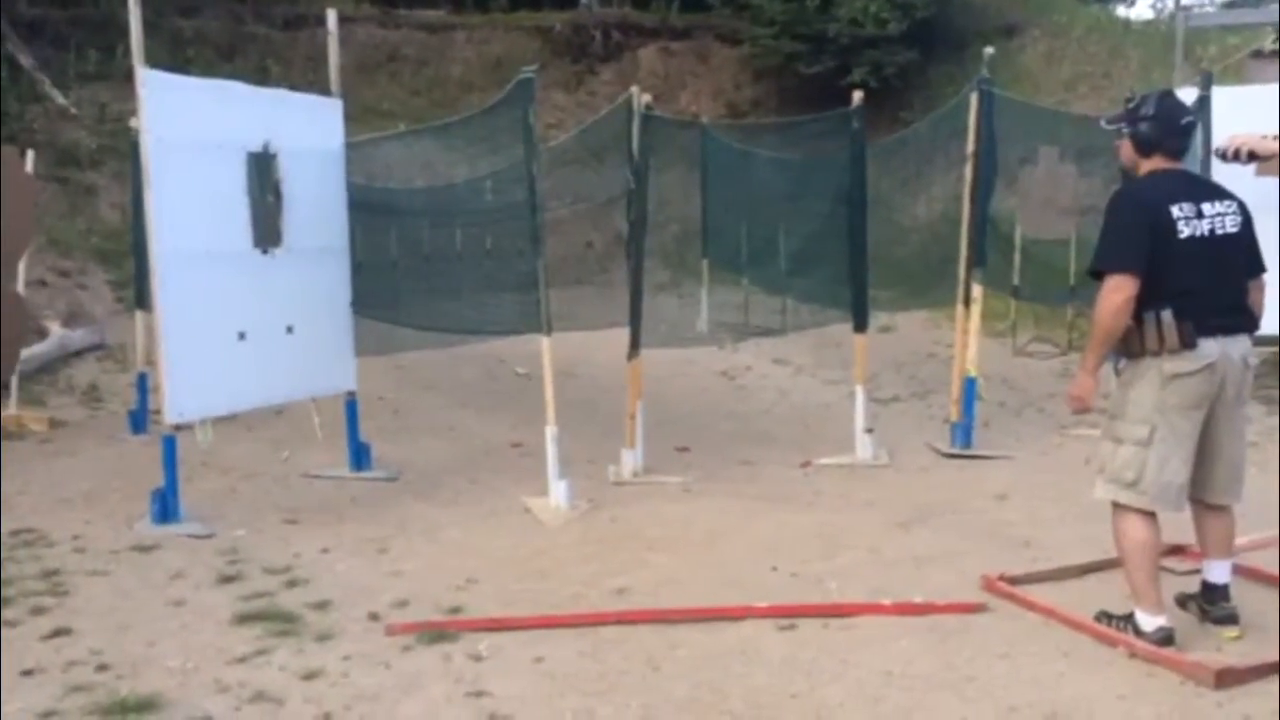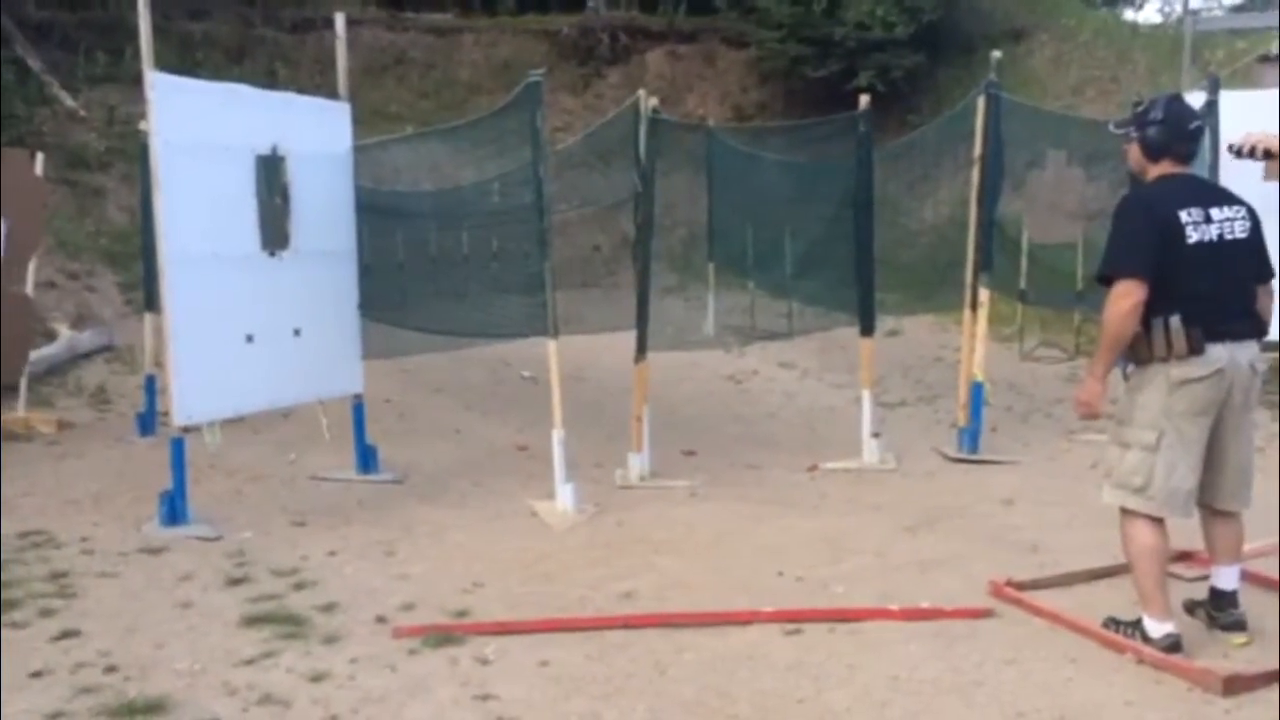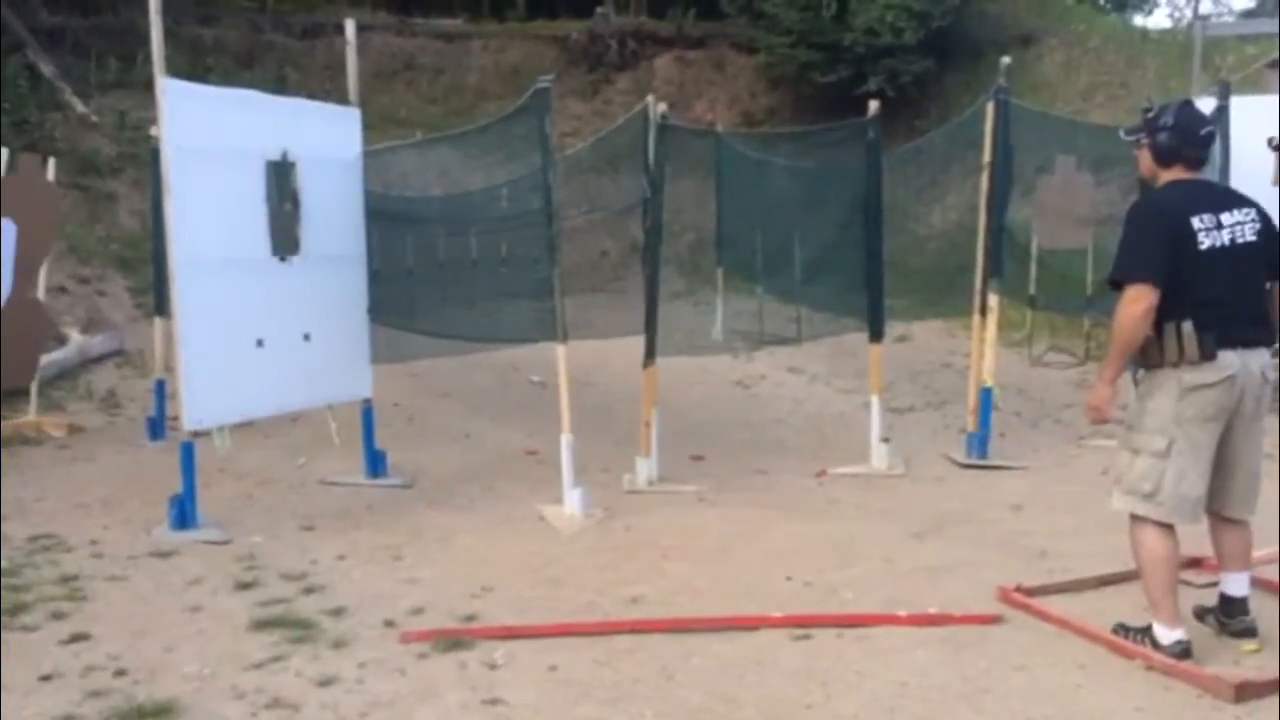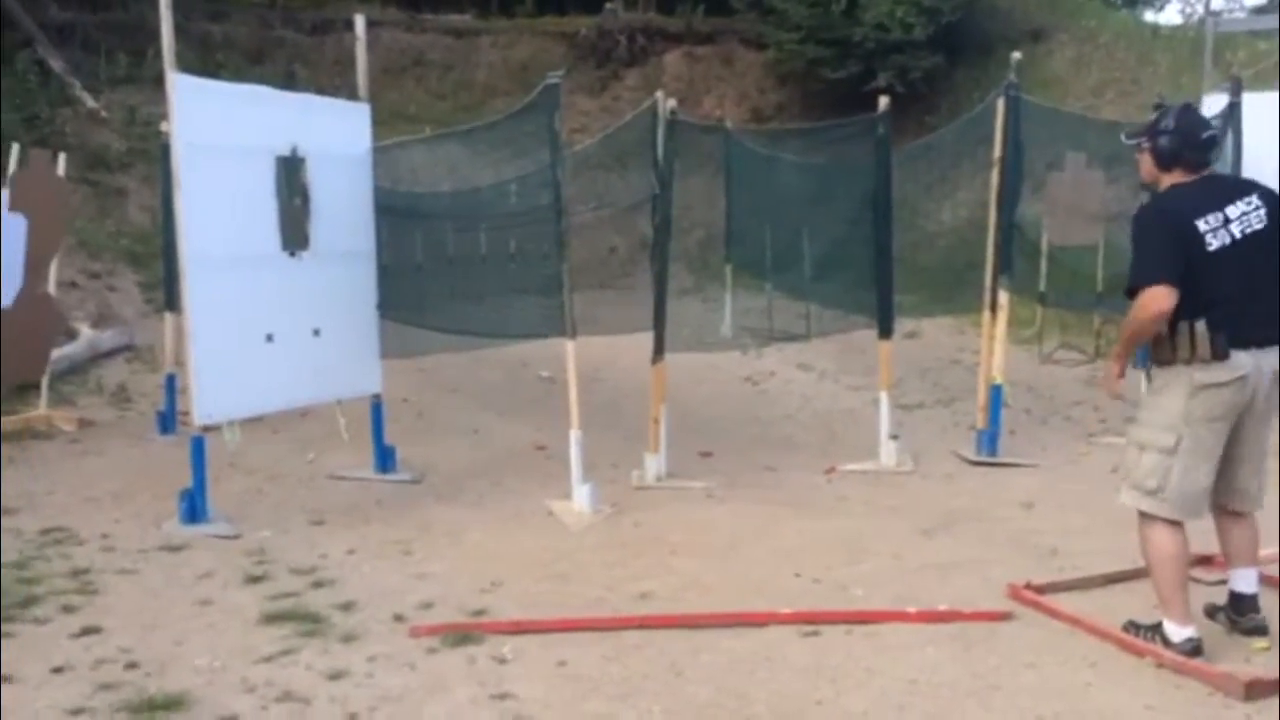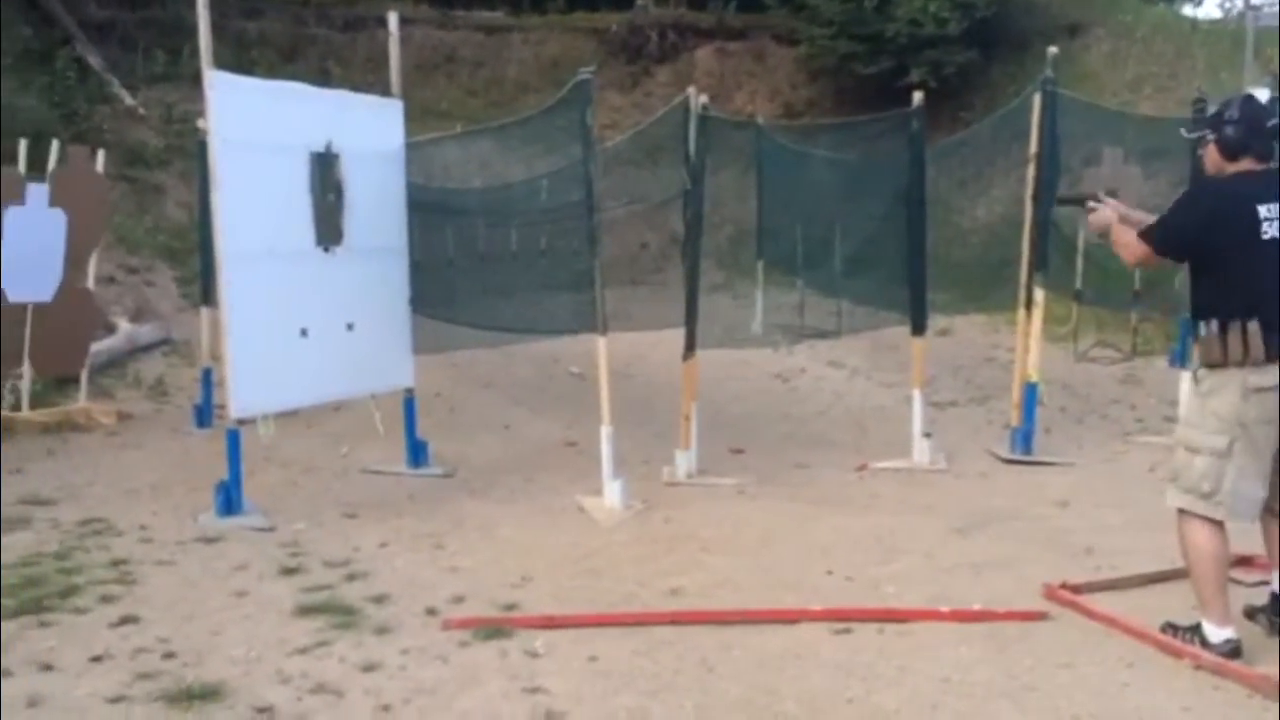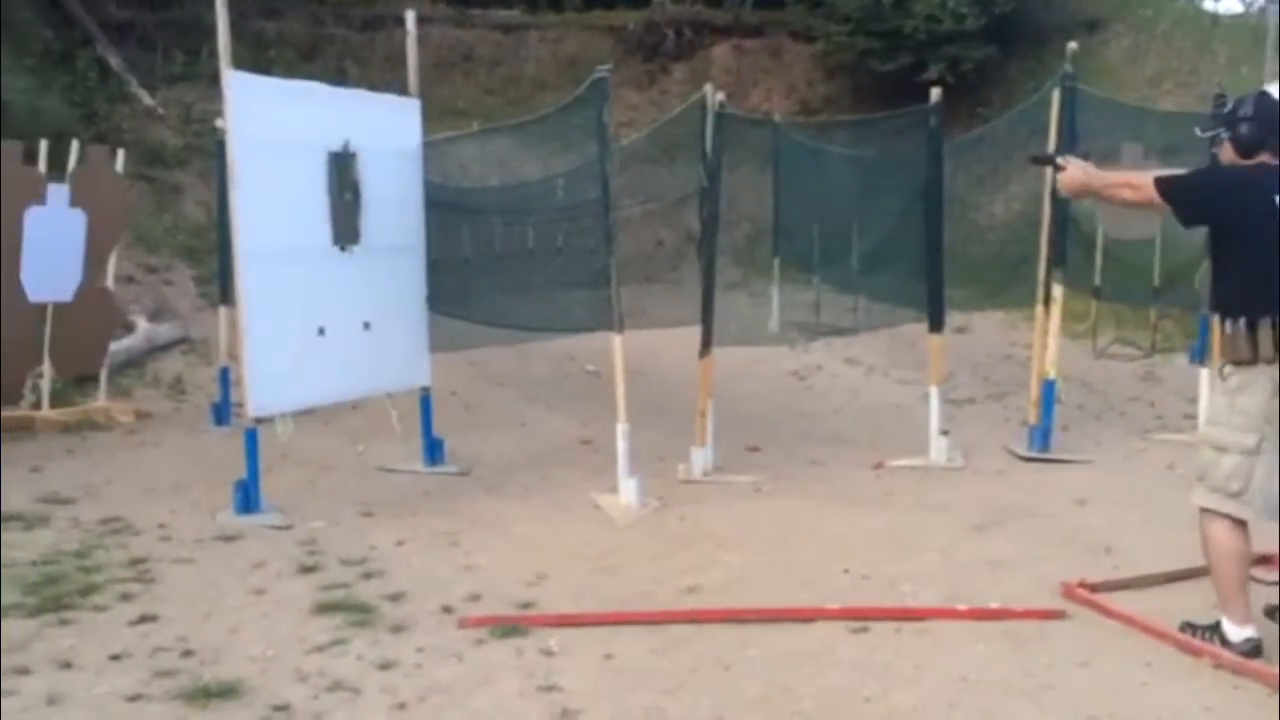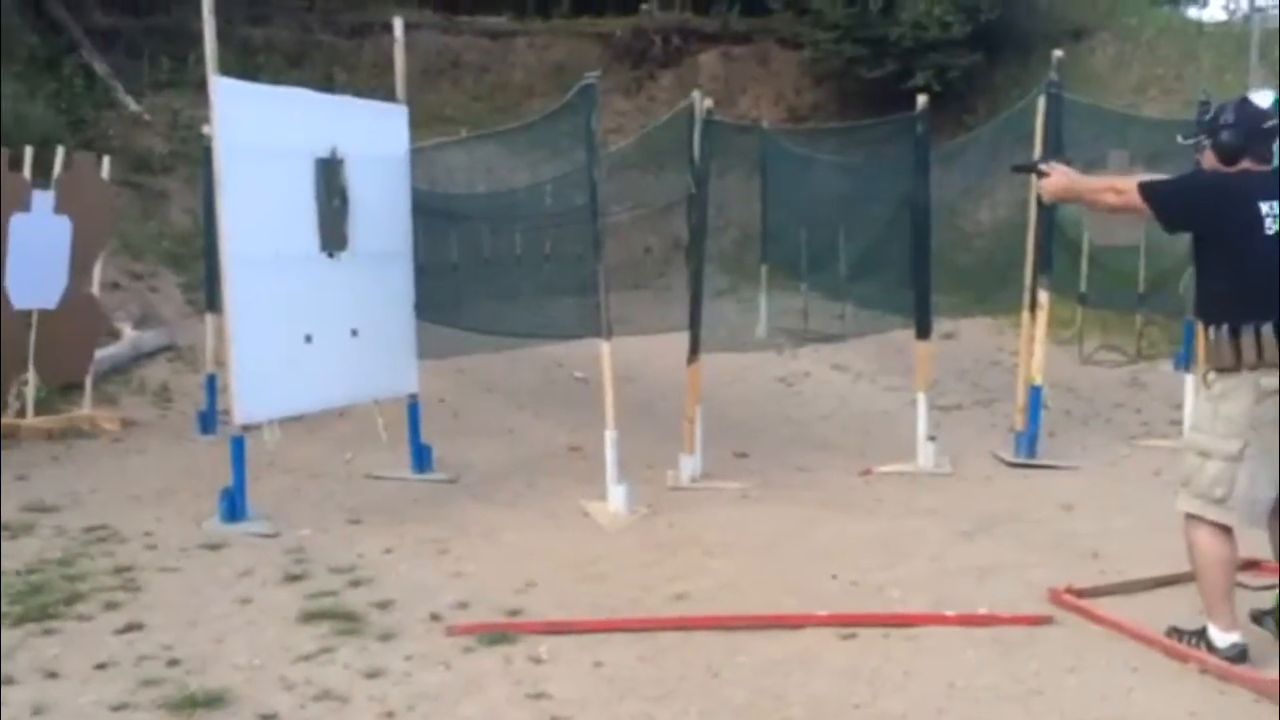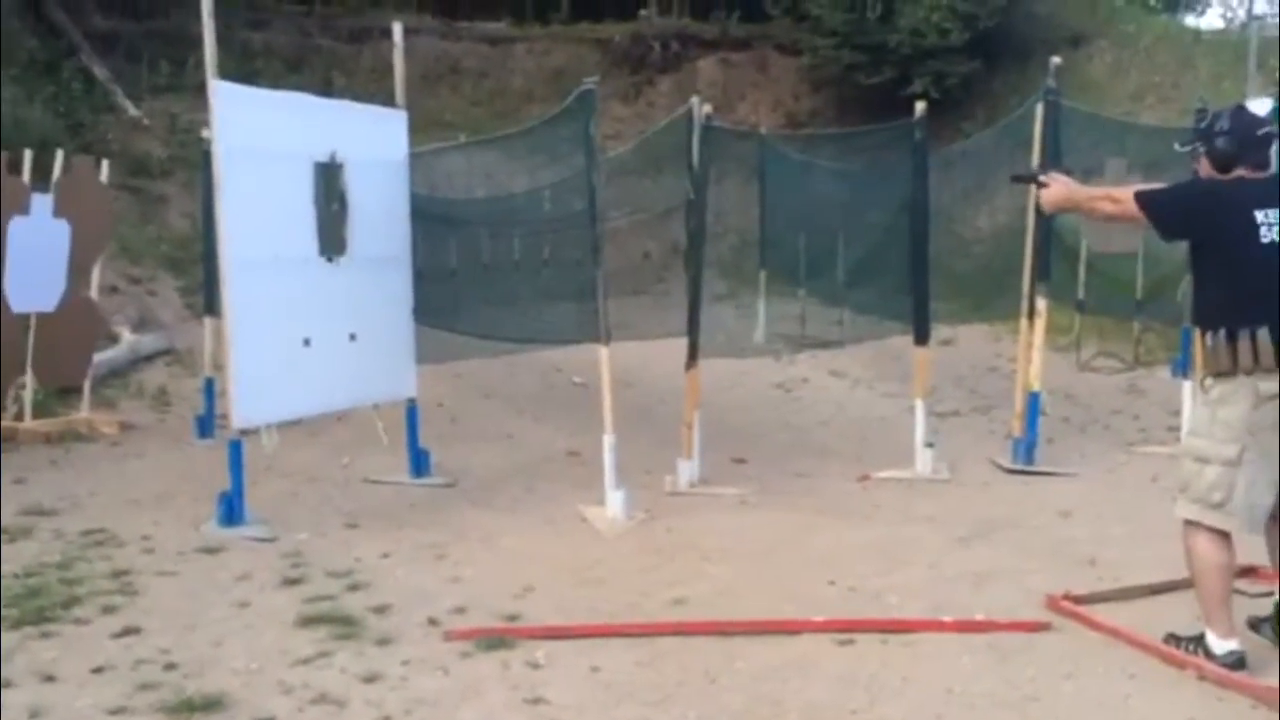
dt=0.3s
person 1, frame 1
left shoulder: (1135, 199)
right shoulder: (1226, 201)
left elbow: (1121, 293)
right elbow: (1254, 289)
left wrist: (1088, 369)
left hip: (1169, 361)
right hip: (1232, 354)
left knee: (1132, 493)
right knee: (1214, 488)
left ankle: (1149, 620)
right ankle: (1217, 596)
person 1, frame 2
left shoulder: (1144, 204)
left elbow: (1129, 299)
left wrist: (1096, 375)
left hip: (1178, 367)
left knee: (1140, 500)
right knee: (1222, 495)
left ankle: (1157, 626)
right ankle: (1225, 603)
person 1, frame 3
left shoulder: (1155, 210)
left elbow: (1140, 303)
left wrist: (1107, 378)
left hip: (1188, 373)
left knee: (1150, 506)
right knee: (1231, 501)
left ankle: (1166, 633)
person 1, frame 4
left shoulder: (1161, 214)
left elbow: (1158, 303)
left wrist: (1118, 356)
left hip: (1197, 371)
left knee: (1158, 503)
left ankle: (1177, 630)
person 1, frame 5
left shoulder: (1216, 197)
left elbow: (1139, 253)
left wrist: (1112, 223)
right wrist: (1139, 218)
left knee: (1199, 502)
left ankle: (1216, 631)
person 1, frame 6
left shoulder: (1233, 186)
left elbow: (1139, 191)
right elbow: (1177, 183)
left wrist: (1087, 181)
right wrist: (1100, 175)
left knee: (1222, 500)
person 1, frame 7
left shoulder: (1218, 191)
left elbow: (1123, 197)
right elbow: (1152, 188)
left wrist: (1071, 186)
right wrist: (1081, 180)
left knee: (1206, 506)
left ankle: (1222, 635)
person 1, frame 8
left shoulder: (1212, 200)
left elbow: (1119, 205)
left wrist: (1070, 195)
right wrist: (1081, 190)
left knee: (1204, 512)
left ankle: (1219, 642)
